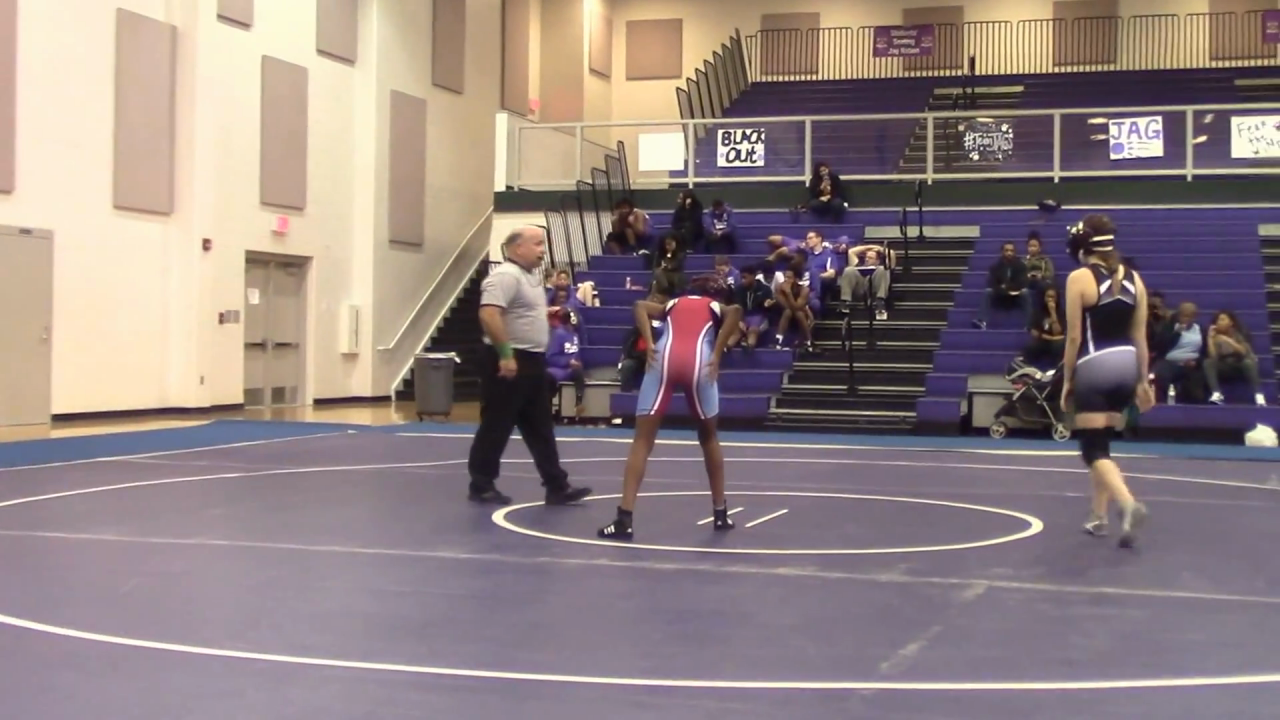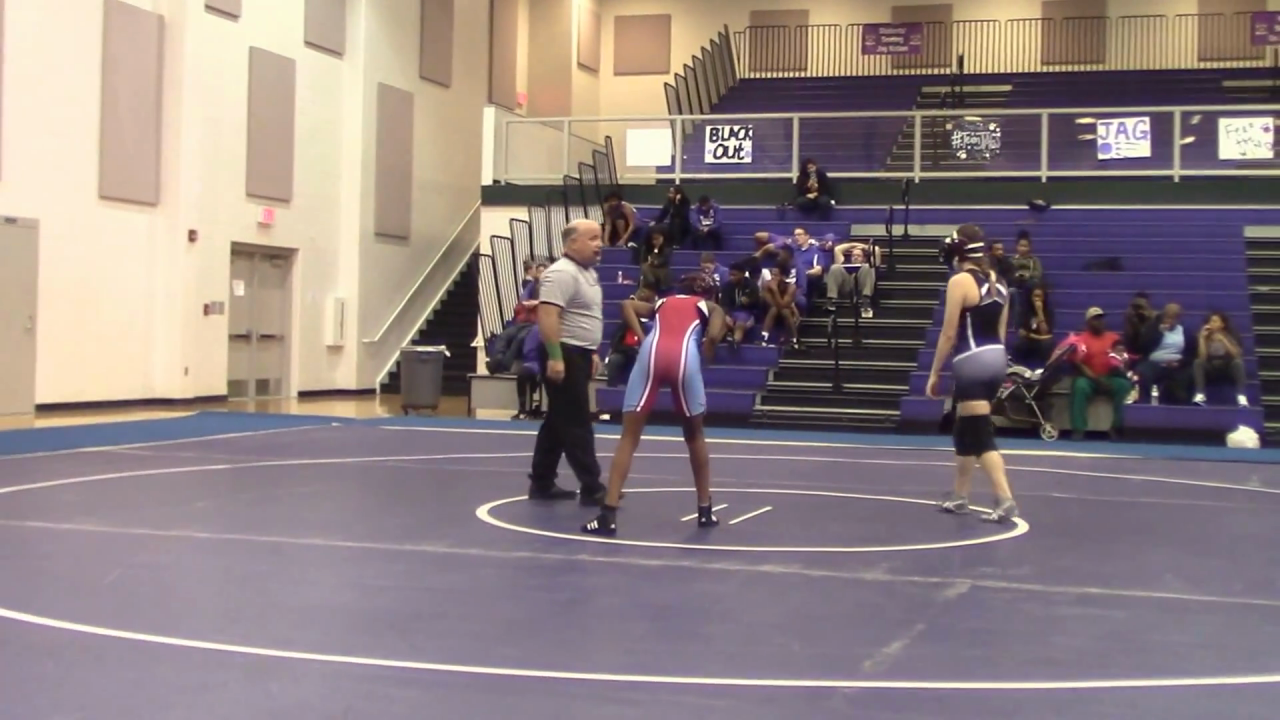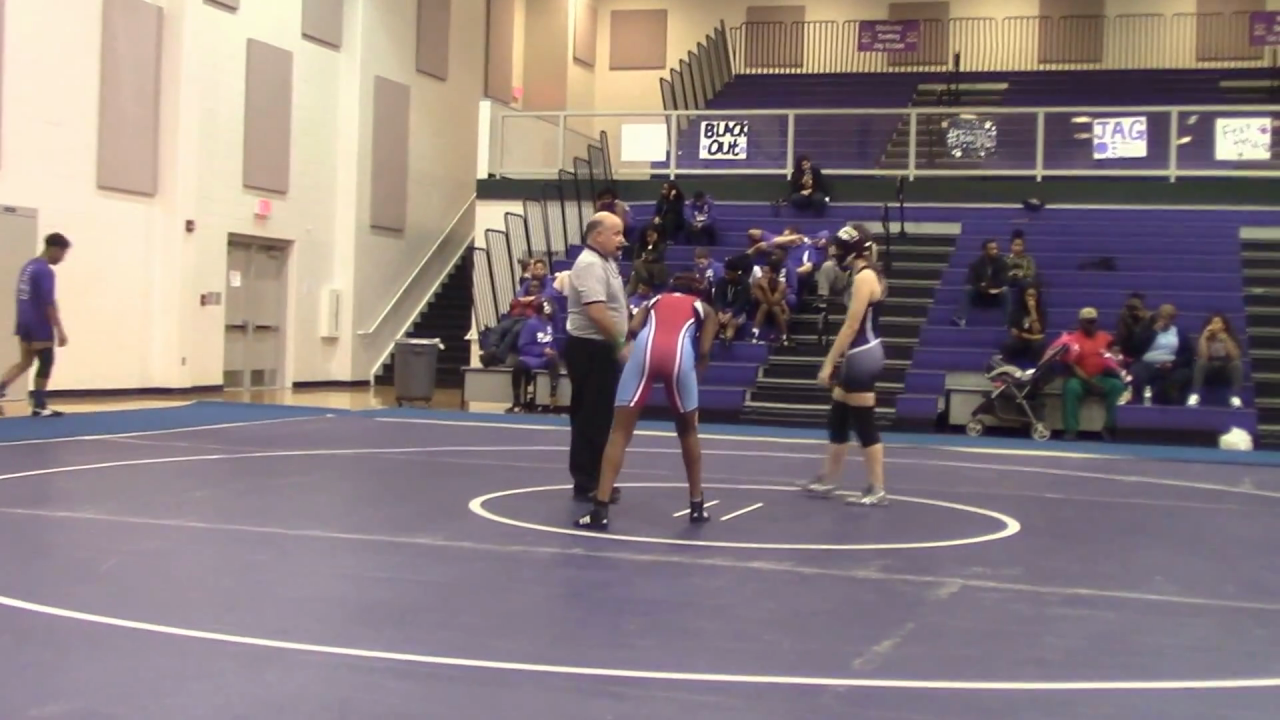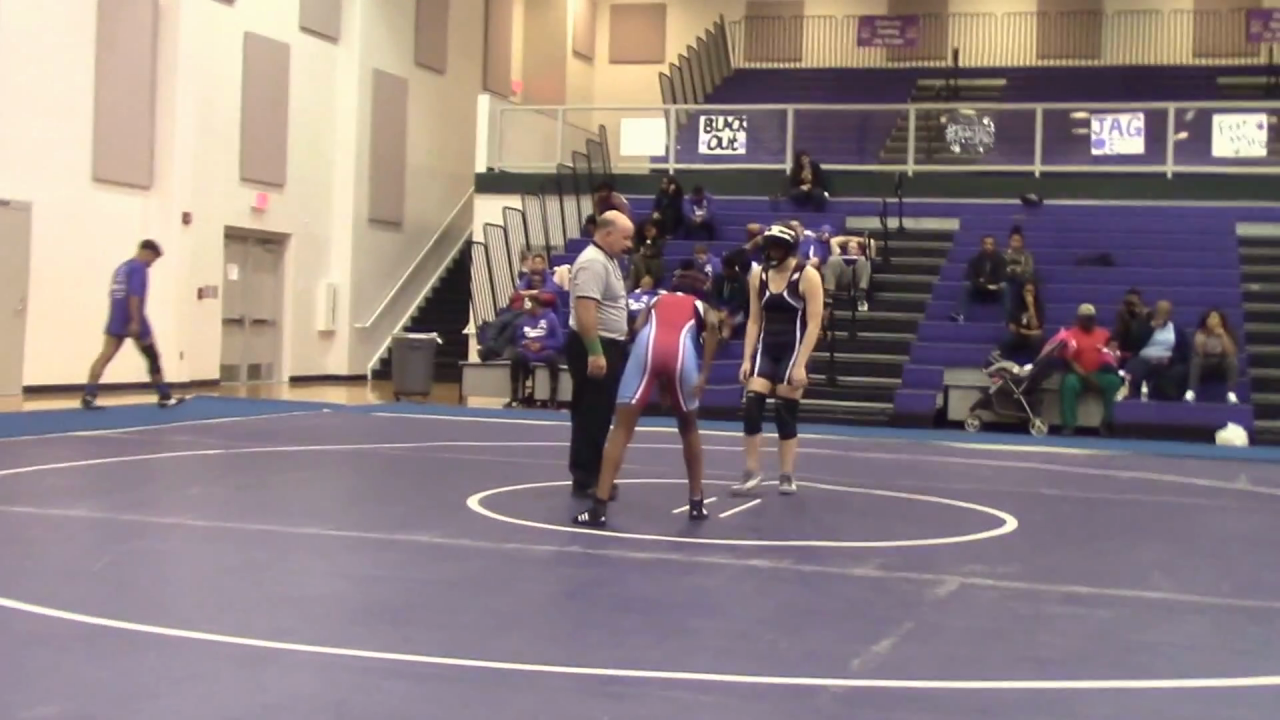
dt=1s
person 1, frame 1
left shoulder: (1079, 278)
right shoulder: (1133, 278)
left elbow: (1074, 336)
right elbow: (1140, 335)
left wrist: (1068, 381)
right wrist: (1143, 380)
left hip: (1094, 367)
right hip: (1125, 364)
left knee: (1093, 449)
right knee: (1100, 442)
left ankle: (1128, 504)
right ankle: (1098, 517)
person 1, frame 2
left shoulder: (960, 281)
right shoulder: (997, 281)
left elbow: (949, 334)
right elbow: (1000, 331)
left wrist: (934, 373)
left hip: (971, 363)
right hip: (996, 359)
left knee: (980, 436)
right knee: (965, 431)
left ankle: (1005, 499)
right ankle: (959, 497)
person 1, frame 3
left shoulder: (864, 278)
right shoulder: (868, 275)
left elbow: (851, 326)
left wrist: (828, 363)
right wrist: (836, 360)
left hip: (862, 355)
right hip: (864, 353)
left knee: (864, 423)
right knee: (838, 419)
left ankle: (877, 490)
right ankle: (828, 480)
person 1, frame 4
left shoulder: (808, 276)
right shoulder: (758, 276)
left elbow: (814, 324)
right elbow: (754, 320)
left wrist: (801, 364)
right wrist: (747, 359)
left hip: (793, 351)
right hip: (766, 350)
left knee: (785, 415)
right knee: (751, 409)
left ankle: (787, 476)
right ankle: (751, 473)
person 2, frame 1
left shoulder: (532, 275)
right shoulder: (505, 275)
right elbow: (488, 315)
right wrist: (505, 354)
left hip: (533, 359)
right hip: (506, 361)
left knee: (541, 427)
right knee: (496, 426)
left ankle: (557, 486)
right ankle: (481, 485)
person 2, frame 2
left shoulder: (589, 273)
right shoulder: (562, 273)
right elbow: (547, 316)
left wrist: (592, 353)
right wrist: (554, 356)
left hip: (578, 355)
right hip: (564, 356)
left knee: (558, 421)
right knee: (577, 423)
left ankle: (542, 483)
right ankle: (591, 488)
person 2, frame 3
left shoulder: (607, 263)
right shoulder: (590, 265)
right elbow: (597, 313)
left wrist: (625, 340)
right wrist: (620, 345)
left hip: (602, 349)
right hip: (590, 350)
left knee: (599, 417)
right knee: (591, 418)
left ankle: (594, 479)
right ankle: (586, 483)
person 2, frame 4
left shoulder: (608, 260)
right shoulder: (593, 261)
right elbow: (585, 310)
left wrist: (615, 347)
right wrist: (594, 353)
left hip: (608, 346)
right hip: (593, 348)
left knee: (599, 414)
right knee: (591, 415)
left ankle: (591, 475)
right ankle: (585, 479)
person 3, frame 1
left shoulder: (673, 304)
right shoulder: (718, 307)
left elbow: (641, 306)
right elbow: (735, 310)
left wrist: (649, 344)
right wrist: (717, 354)
left hip: (665, 359)
right hip: (698, 361)
left knee: (642, 442)
right knee: (709, 439)
left ankle: (624, 520)
right ankle: (721, 514)
person 3, frame 2
left shoulder: (662, 303)
right shoulder: (711, 307)
left elbow: (627, 305)
right elbow: (712, 337)
left wrist: (643, 339)
right wrist: (700, 363)
left hip: (652, 353)
right hip: (685, 356)
left knee: (628, 438)
right knee: (695, 436)
left ankle: (608, 515)
right ankle: (705, 511)
person 3, frame 3
left shoulder: (656, 300)
right shoulder: (704, 309)
left elbow: (634, 328)
right elbow: (704, 351)
right wrist: (694, 376)
left hip: (646, 347)
right hip: (680, 351)
left knee: (620, 433)
right knee: (688, 432)
left ankle: (600, 510)
right ankle: (697, 506)
person 3, frame 4
left shoulder: (657, 301)
right shoulder: (702, 307)
left elbow: (639, 329)
right elbow: (713, 326)
left wrist: (659, 380)
right wrist: (704, 373)
left hip: (648, 345)
right hip: (681, 349)
left knee: (621, 430)
right knee: (689, 430)
left ankle: (599, 507)
right ankle: (696, 503)
